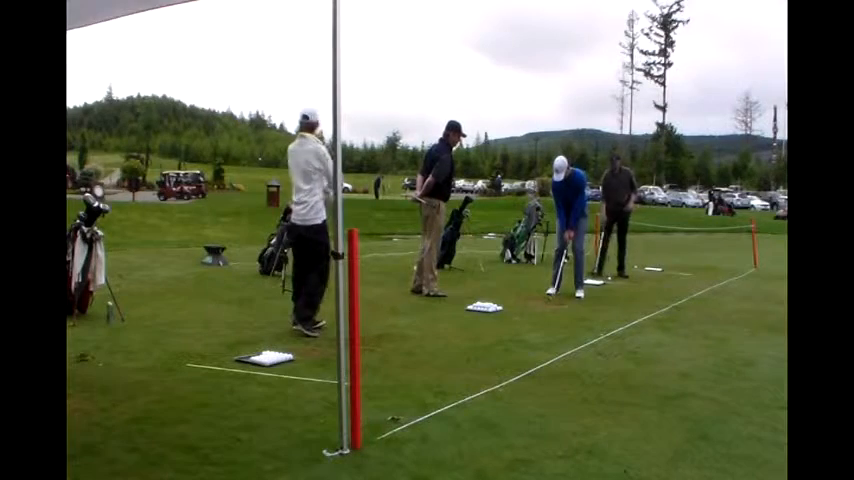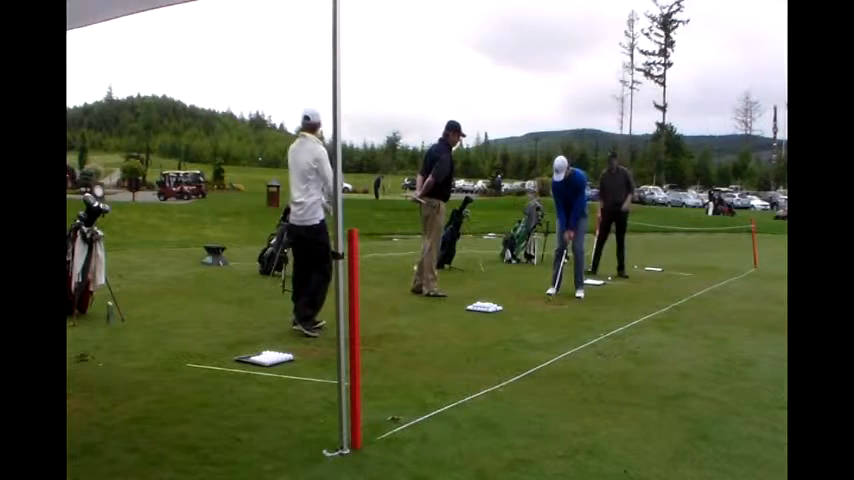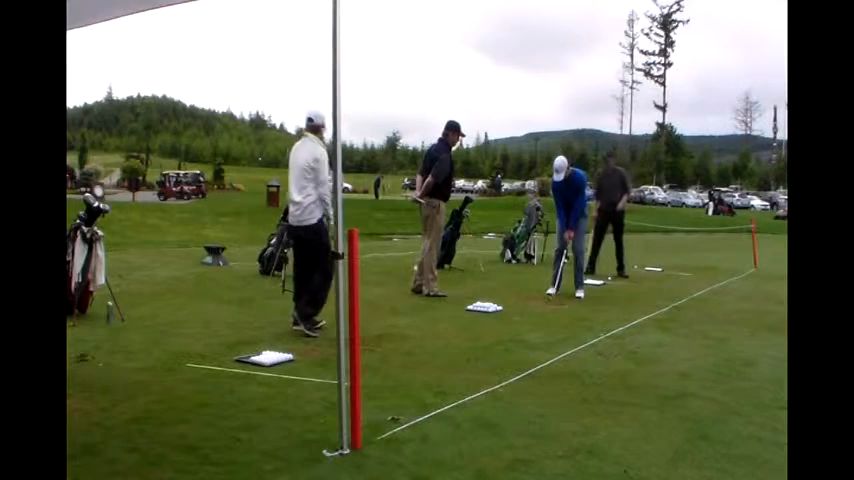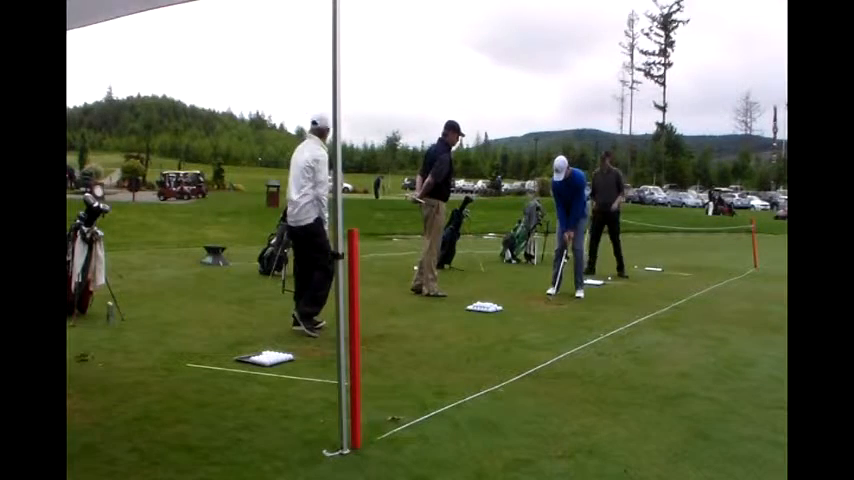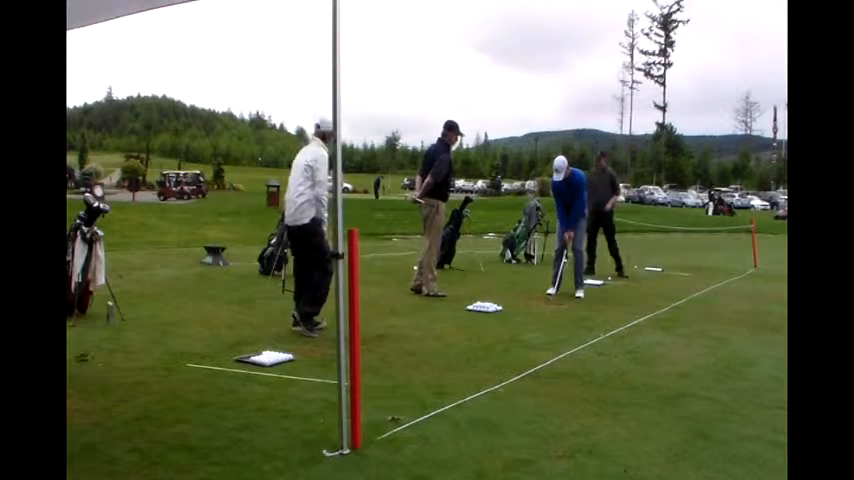
dt=0.1s
person 1, frame 1
left shoulder: (292, 149)
right shoulder: (318, 149)
right elbow: (331, 180)
left wrist: (319, 192)
right wrist: (327, 193)
left hip: (296, 217)
right hip: (314, 218)
left knee: (301, 268)
right knee: (319, 269)
left ankle: (301, 315)
right ankle: (304, 316)
person 1, frame 2
left shoulder: (293, 149)
right shoulder: (317, 150)
right elbow: (329, 184)
left wrist: (319, 199)
right wrist: (328, 204)
left hip: (295, 218)
right hip: (313, 218)
left knee: (301, 268)
right knee: (321, 269)
left ankle: (301, 315)
right ankle: (304, 316)
person 1, frame 3
left shoulder: (296, 148)
right shoulder: (318, 151)
right elbow: (323, 189)
right wrist: (329, 217)
left hip: (295, 218)
right hip: (312, 218)
left knee: (303, 268)
right knee: (324, 267)
left ankle: (301, 315)
right ankle: (305, 314)
person 1, frame 4
left shoulder: (300, 150)
right shoulder: (319, 152)
right elbow: (321, 190)
right wrist: (325, 223)
left hip: (293, 218)
right hip: (309, 217)
left knee: (303, 268)
right knee: (325, 265)
left ankle: (301, 315)
right ankle: (306, 313)
person 1, frame 5
left shoulder: (304, 151)
right shoulder: (320, 154)
right elbow: (320, 192)
right wrist: (324, 224)
left hip: (292, 218)
right hip: (306, 218)
left knee: (303, 267)
right knee: (323, 266)
left ankle: (302, 316)
right ankle: (305, 314)
person 2, frame 1
left shoulder: (434, 149)
right shoulder: (445, 154)
left elbow: (421, 173)
right elbow: (432, 179)
left wrist: (418, 192)
right wrist: (422, 194)
left hip: (427, 201)
right hip: (435, 202)
left knee: (426, 244)
right knee: (432, 245)
left ankle: (418, 284)
right ankle: (430, 287)
person 2, frame 2
left shoulder: (434, 149)
right shoulder: (445, 154)
left elbow: (421, 173)
right elbow: (432, 179)
left wrist: (418, 192)
right wrist: (421, 194)
left hip: (427, 201)
right hip: (435, 202)
left knee: (427, 244)
right knee: (432, 245)
left ankle: (418, 283)
right ankle: (430, 287)
person 2, frame 3
left shoulder: (433, 149)
right shoulder: (444, 154)
left elbow: (421, 174)
right elbow: (432, 179)
left wrist: (418, 192)
right wrist: (421, 194)
left hip: (427, 201)
right hip: (435, 202)
left knee: (428, 244)
right knee: (432, 245)
left ankle: (418, 283)
right ankle: (430, 287)
person 2, frame 4
left shoulder: (433, 149)
right shoulder: (444, 154)
left elbow: (421, 174)
right elbow: (432, 179)
left wrist: (418, 192)
right wrist: (421, 194)
left hip: (427, 201)
right hip: (435, 202)
left knee: (429, 244)
right knee: (432, 245)
left ankle: (419, 282)
right ankle: (430, 287)
person 2, frame 5
left shoulder: (432, 149)
right shoulder: (443, 154)
left elbow: (420, 174)
right elbow: (431, 179)
left wrist: (417, 192)
right wrist: (421, 195)
left hip: (427, 202)
right hip: (434, 202)
left knee: (428, 243)
right knee: (432, 245)
left ankle: (419, 282)
right ankle: (429, 287)
person 3, frame 1
left shoulder: (579, 177)
right shoulder: (556, 181)
left elbow: (578, 203)
right elbow: (559, 206)
left wrist: (571, 228)
right wrist: (565, 229)
left hip: (579, 215)
right hip: (563, 215)
left knee: (578, 249)
right knee: (560, 248)
left ankle: (579, 286)
right ankle: (555, 284)
person 3, frame 2
left shoulder: (580, 177)
right shoulder: (555, 181)
left elbow: (578, 204)
right elbow: (559, 206)
left wrist: (571, 228)
right wrist: (565, 229)
left hip: (579, 215)
right hip: (563, 214)
left knee: (578, 249)
right knee: (560, 248)
left ankle: (579, 286)
right ankle: (555, 285)
person 3, frame 3
left shoulder: (579, 177)
right shoulder: (555, 182)
left elbow: (578, 204)
right elbow: (559, 206)
left wrist: (571, 228)
right wrist: (564, 229)
left hip: (579, 214)
right hip: (563, 215)
left knee: (578, 249)
right knee: (560, 248)
left ankle: (579, 286)
right ankle: (555, 285)
person 3, frame 4
left shoulder: (579, 177)
right shoulder: (555, 182)
left elbow: (578, 204)
right elbow: (559, 206)
left wrist: (571, 228)
right wrist: (564, 229)
left hip: (579, 215)
right hip: (564, 214)
left knee: (577, 249)
right knee: (560, 248)
left ankle: (579, 287)
right ankle: (555, 285)
person 3, frame 5
left shoulder: (579, 178)
right shoulder: (555, 182)
left elbow: (578, 204)
right elbow: (559, 206)
left wrist: (571, 228)
right wrist: (565, 229)
left hip: (579, 215)
right hip: (563, 215)
left knee: (577, 249)
right knee: (560, 248)
left ankle: (579, 287)
right ankle: (555, 284)
person 4, frame 1
left shoulder: (627, 173)
right shoulder: (606, 176)
left elbow: (634, 189)
right elbow: (604, 196)
left wrist: (631, 202)
right wrist: (603, 213)
left hip: (624, 211)
right hip: (610, 211)
left knee: (622, 240)
right knee: (604, 239)
left ankle: (621, 269)
right ankle: (599, 268)
person 4, frame 2
left shoulder: (625, 173)
right shoulder: (604, 175)
left elbow: (631, 190)
right elbow: (601, 195)
left wrist: (627, 202)
right wrist: (599, 211)
left hip: (621, 211)
right hip: (607, 210)
left knee: (620, 240)
right knee: (600, 239)
left ankle: (621, 269)
right ankle: (594, 267)
person 4, frame 3
left shoulder: (621, 173)
right shoulder: (601, 175)
left elbow: (627, 190)
right elbow: (598, 194)
left wrist: (622, 203)
right wrist: (597, 209)
left hip: (617, 211)
right hip: (603, 211)
left knee: (618, 240)
right knee: (597, 239)
left ankle: (621, 269)
right ankle: (591, 267)
person 4, frame 4
left shoulder: (616, 173)
right shoulder: (596, 174)
left elbow: (622, 191)
left wrist: (616, 203)
right wrist: (592, 209)
left hip: (612, 211)
right hip: (598, 211)
left knee: (615, 240)
right knee: (593, 240)
left ankle: (621, 269)
right ankle: (590, 267)
person 4, frame 5
left shoulder: (610, 174)
right shoulder: (591, 174)
left elbow: (617, 192)
left wrist: (610, 203)
right wrist: (587, 208)
left hip: (605, 211)
right hip: (593, 211)
left knee: (611, 240)
right knee: (590, 240)
left ankle: (620, 269)
right ankle: (590, 267)
